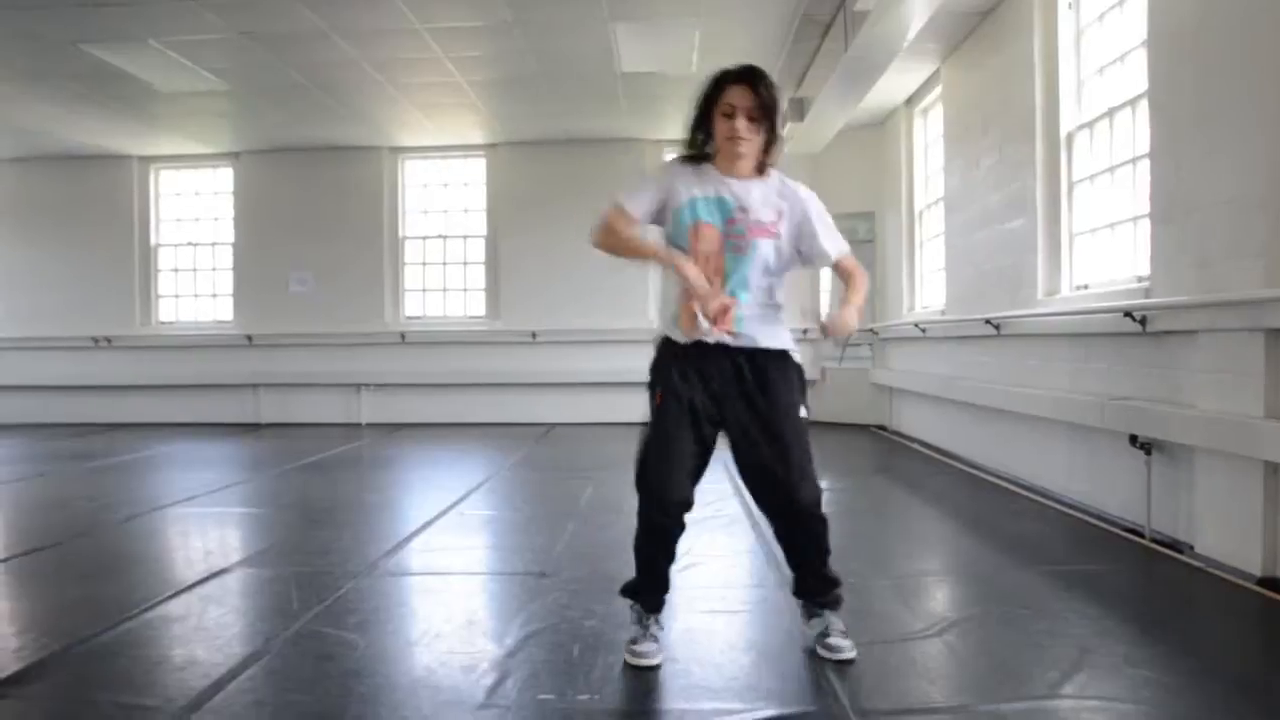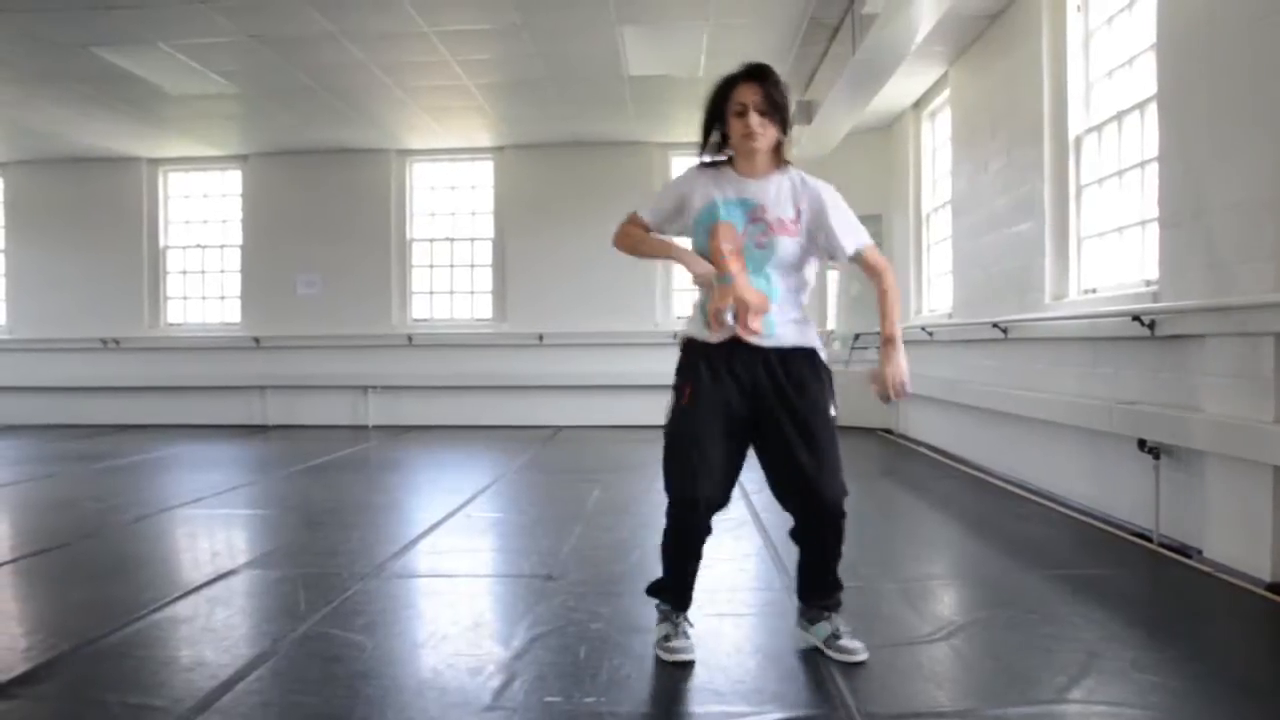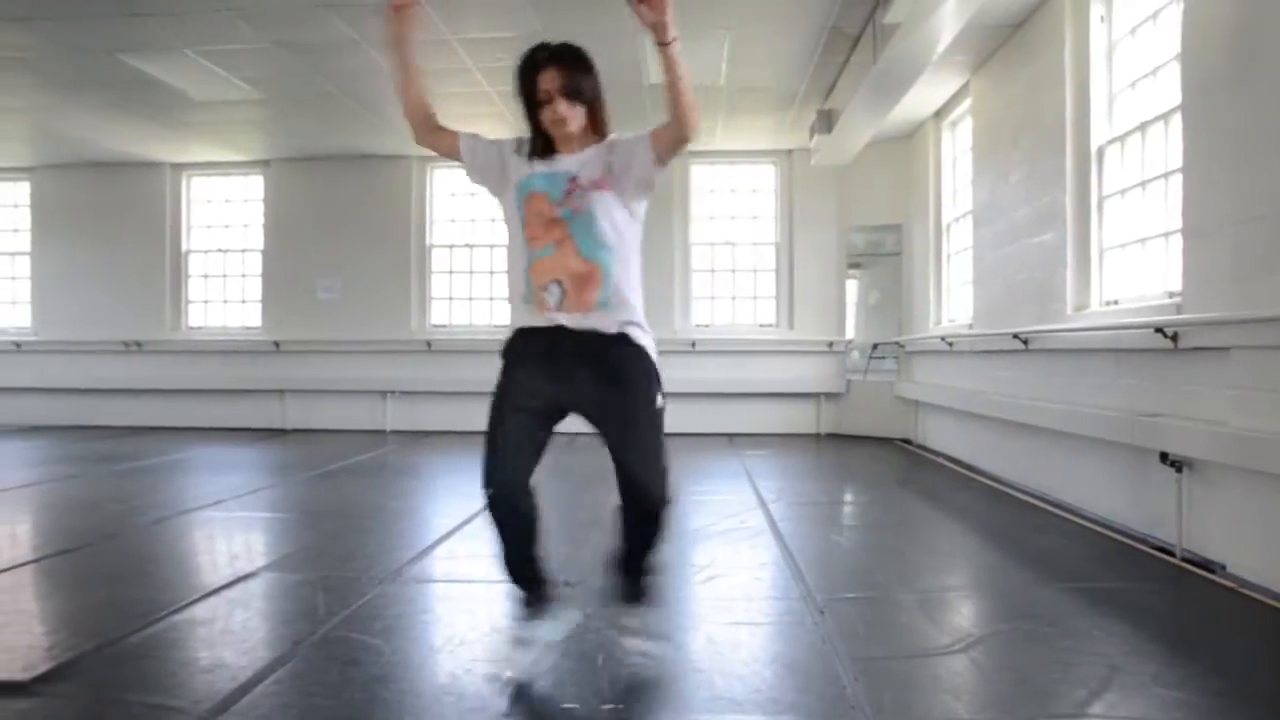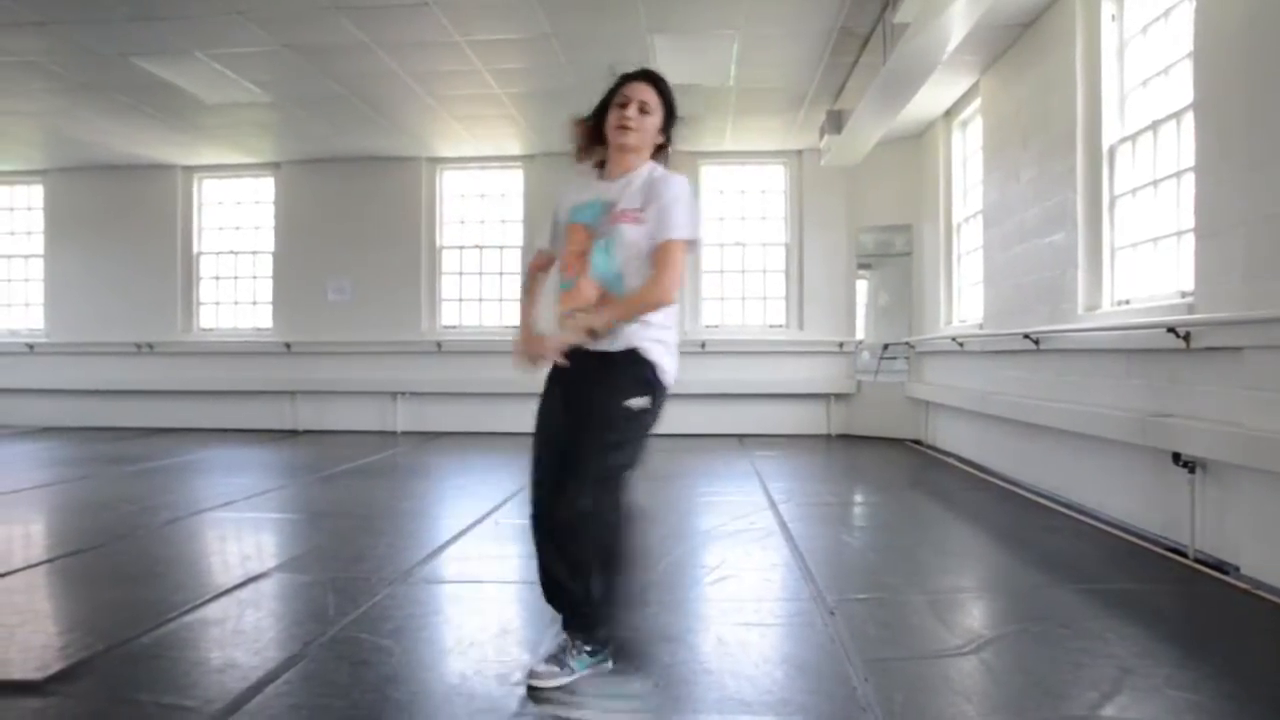
dt=1s
person 1, frame 1
left shoulder: (791, 198)
right shoulder: (677, 179)
left elbow: (853, 271)
right elbow: (606, 234)
left wrist: (849, 309)
right wrist: (673, 257)
left hip: (762, 361)
right hip: (685, 359)
left knee: (795, 496)
right knee: (662, 491)
left ankle: (822, 609)
right ankle: (647, 614)
person 1, frame 2
left shoulder: (810, 195)
right shoulder: (697, 184)
left elbow: (879, 270)
right elbow: (625, 235)
left wrist: (892, 346)
right wrist: (678, 253)
left hip: (790, 361)
right hip: (711, 360)
left knee: (820, 498)
right knee: (692, 494)
left ankle: (819, 611)
right ankle: (672, 612)
person 1, frame 3
left shoulder: (625, 159)
right shoulder: (512, 163)
left elbow: (684, 127)
right elbow: (425, 130)
left hip: (615, 345)
right hip: (537, 346)
left knee: (645, 483)
right knee: (503, 476)
left ankle: (633, 591)
right ankle: (535, 598)
person 1, frame 4
left shoulder: (667, 189)
right shoulder: (574, 191)
left elbow: (663, 290)
right elbow: (540, 266)
left wrist: (571, 329)
right wrist: (528, 322)
left hip: (631, 362)
right hip: (573, 364)
left knee: (589, 493)
right knee: (552, 506)
left ankle: (599, 638)
right ankle: (583, 637)
